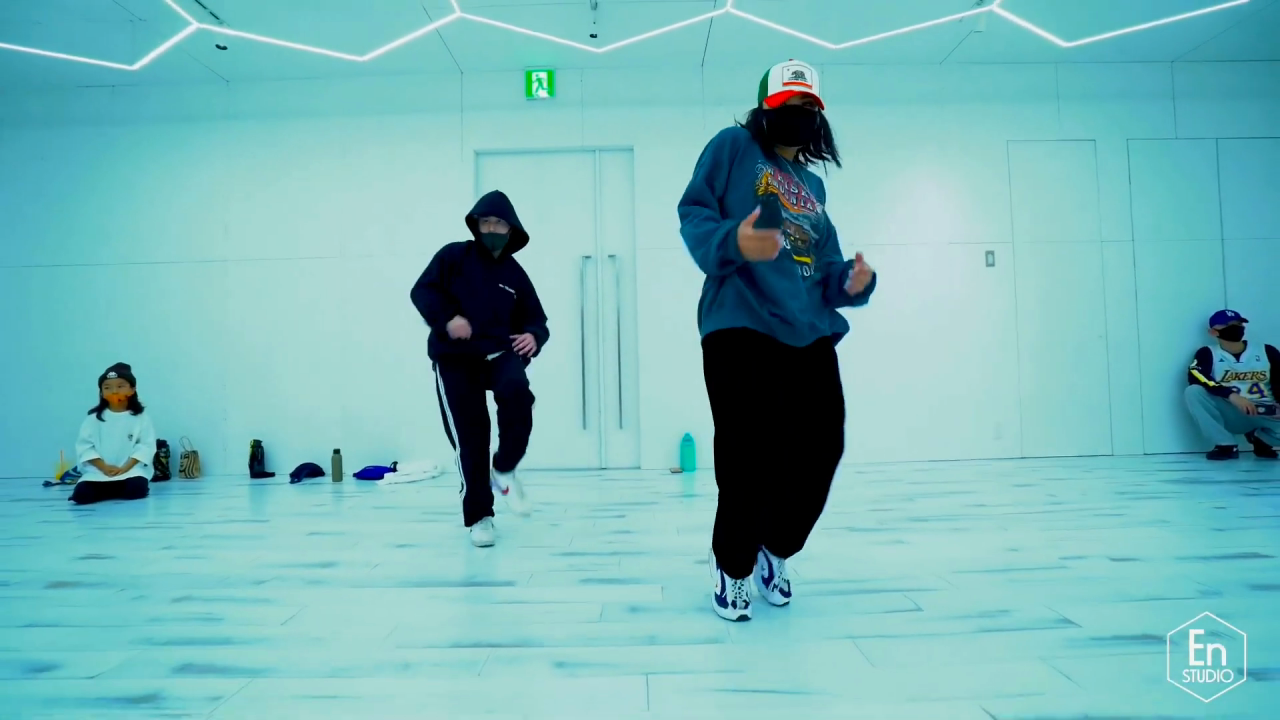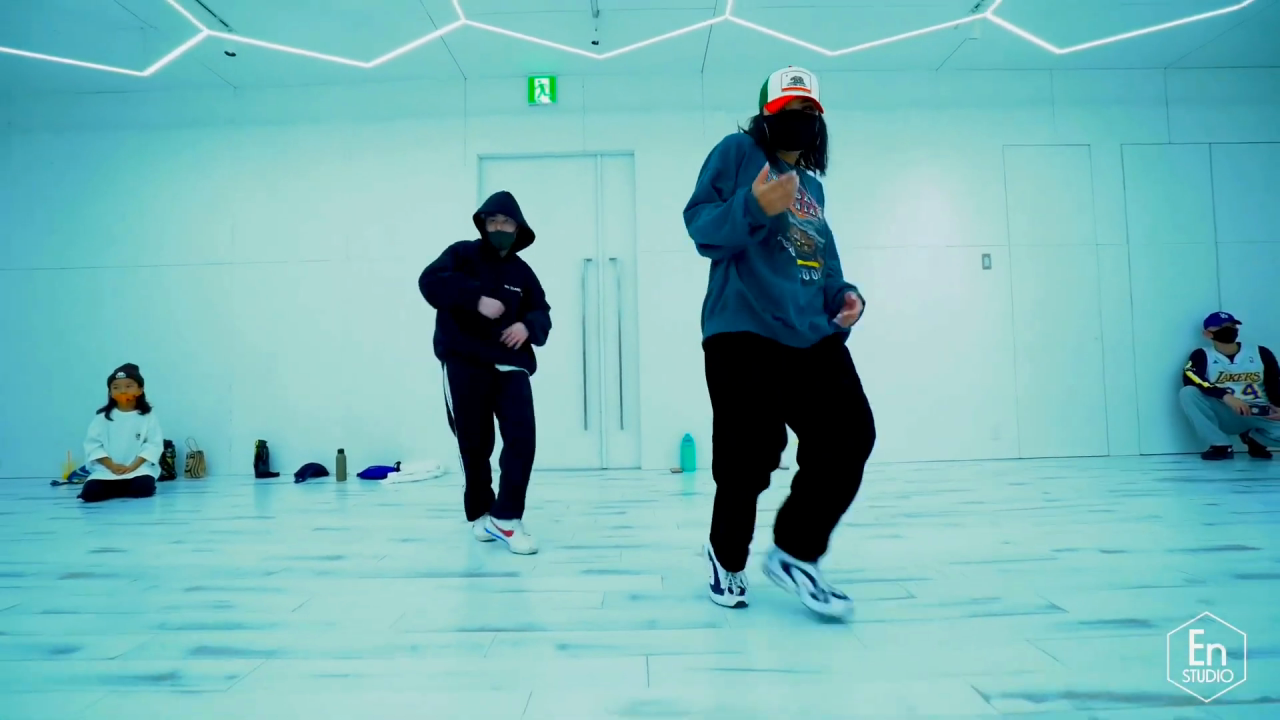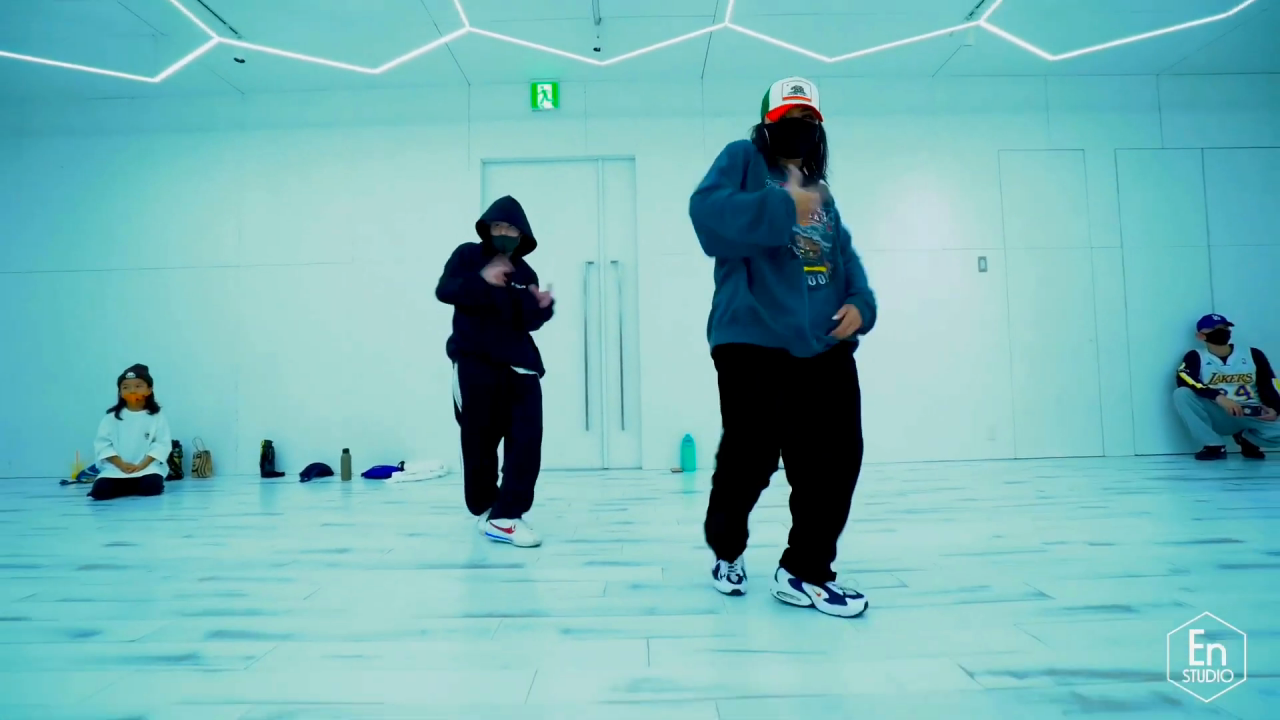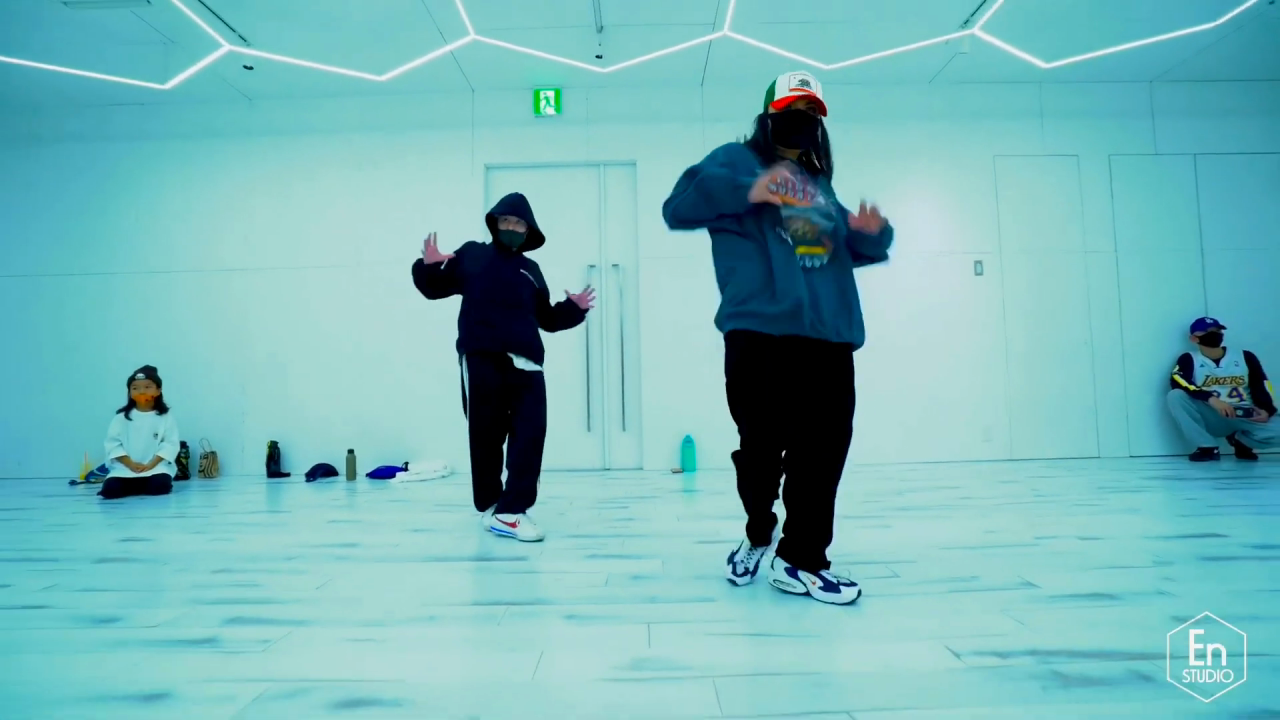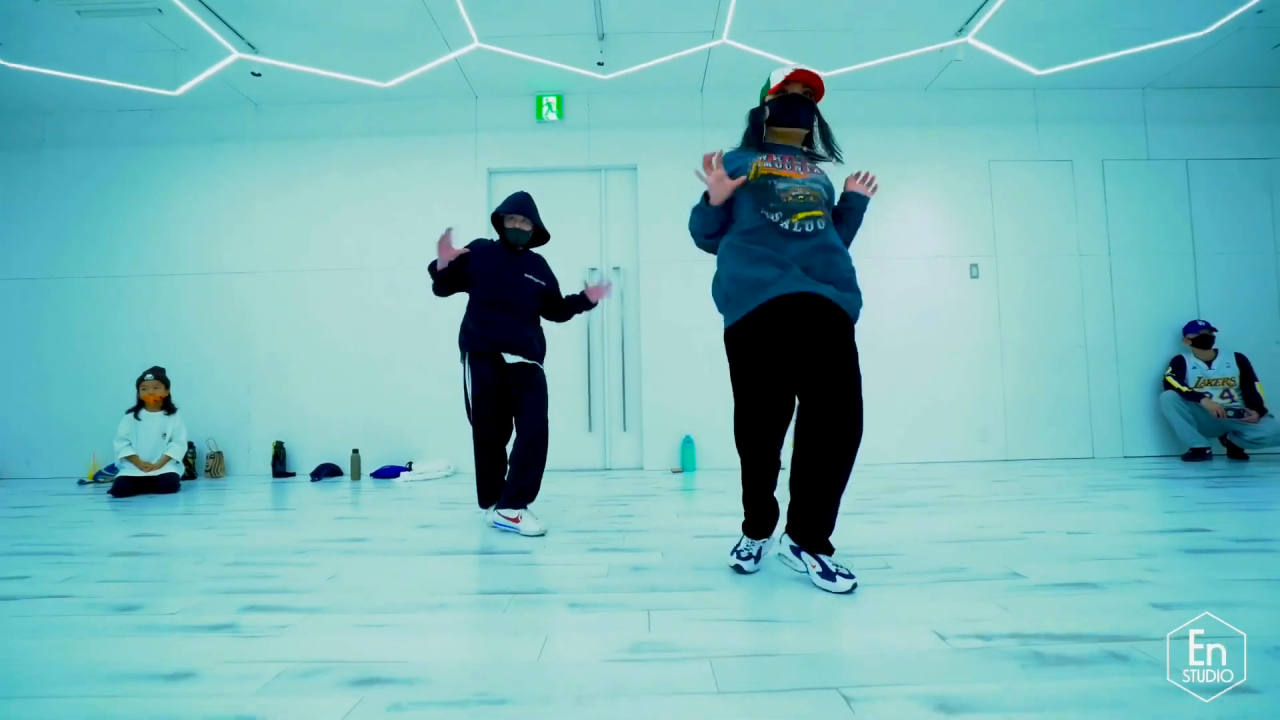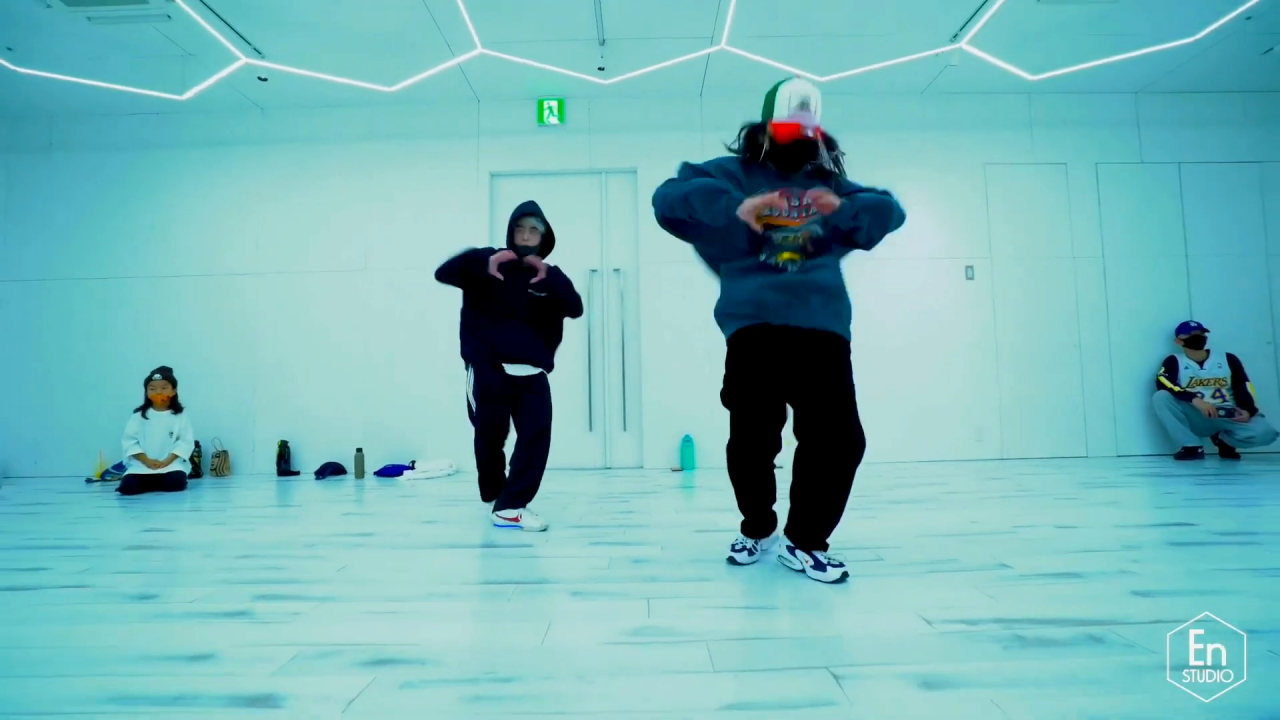
dt=0.1s
person 1, frame 1
left shoulder: (813, 185)
right shoulder: (732, 147)
left elbow: (823, 265)
right elbow: (695, 216)
left wrist: (853, 280)
right wrist: (731, 241)
left hip: (810, 334)
right hip: (742, 327)
left knee: (818, 450)
right knee: (751, 459)
left ankle: (775, 551)
right ankle: (733, 568)
person 1, frame 2
left shoulder: (809, 187)
right shoulder: (736, 152)
right elbow: (704, 224)
left wrist: (846, 298)
right wrist: (754, 208)
left hip: (815, 335)
right hip: (745, 330)
left knee: (848, 436)
right knee: (746, 455)
left ankle: (798, 552)
right ankle: (727, 564)
person 1, frame 3
left shoulder: (821, 200)
right shoulder: (742, 159)
left elbow: (844, 266)
right elbow: (711, 220)
left wrist: (861, 308)
right wrist: (781, 208)
left hip: (822, 344)
right hip: (751, 340)
left knee: (837, 457)
right knee: (748, 462)
left ankle: (804, 573)
right ankle: (726, 552)
person 1, frame 4
left shoulder: (822, 187)
right shoulder: (739, 162)
left elbow: (860, 248)
right elbow: (679, 207)
left wrist: (872, 230)
right wrist: (745, 196)
left hip: (829, 329)
right hip: (760, 327)
left knee: (824, 450)
right knee: (763, 447)
left ankle: (800, 560)
right ankle: (759, 535)
person 1, frame 5
left shoulder: (820, 172)
right shoulder: (741, 161)
left elbow: (837, 236)
right elbow: (710, 236)
left wrist: (853, 201)
right wrist: (715, 201)
left hip: (828, 308)
right hip: (759, 306)
left knee: (837, 426)
right knee: (759, 432)
left ankle: (807, 541)
right ankle: (757, 529)
person 1, frame 6
left shoulder: (826, 181)
right shoulder: (730, 175)
left elbow: (887, 212)
right elbow: (671, 203)
left wrist: (845, 211)
right wrist: (732, 207)
left hip: (819, 330)
right hip: (753, 326)
left knee: (837, 441)
right knee: (753, 442)
left ankle: (805, 541)
right ankle: (756, 527)
person 2, frame 1
left shoulder: (515, 273)
right shoulder: (454, 256)
left elbow: (534, 317)
right elbow: (423, 292)
left wrist: (534, 335)
right wrist: (446, 318)
left hip: (500, 355)
right hip: (455, 361)
left knee: (516, 394)
right knee: (469, 441)
left ankle: (504, 470)
right ankle: (478, 517)
person 2, frame 2
left shoulder: (522, 272)
right shoulder: (463, 253)
left elbow: (541, 317)
right elbow: (431, 283)
left wrist: (527, 327)
right wrist: (476, 299)
left hip: (509, 364)
right hip: (463, 363)
left knee: (521, 436)
right knee: (473, 441)
left ankle: (505, 518)
right ankle: (480, 514)
person 2, frame 3
left shoulder: (524, 273)
right shoulder: (469, 256)
left elbow: (534, 317)
right elbow: (447, 291)
left wrist: (541, 305)
right wrist: (483, 282)
left hip: (520, 366)
right hip: (475, 363)
left knee: (527, 439)
right knee: (478, 441)
left ankle: (504, 517)
right ankle: (484, 509)
person 2, frame 4
left shoulder: (530, 270)
right shoulder: (474, 255)
left elbow: (546, 319)
right elbow: (435, 288)
left wrist: (575, 309)
right wrist: (428, 265)
left hip: (525, 362)
right hip: (481, 359)
left knee: (530, 434)
right knee: (485, 436)
left ankle: (511, 510)
right ankle: (488, 506)
person 2, frame 5
left shoulder: (538, 265)
right shoulder: (481, 252)
left elbow: (556, 309)
right elbow: (446, 287)
left wrist: (585, 299)
right wrist: (443, 266)
left hip: (526, 360)
right hip: (484, 358)
left knee: (533, 430)
right knee: (489, 434)
left ankle: (511, 507)
right ankle: (493, 503)
person 2, frame 6
left shoulder: (547, 274)
right shoulder: (486, 259)
left elbow: (572, 306)
right elbow: (446, 273)
left wrist: (547, 277)
right wrist: (485, 266)
left hip: (530, 369)
right hip: (487, 365)
left knee: (537, 432)
right knee: (488, 435)
left ankle: (511, 507)
right ankle: (496, 499)
